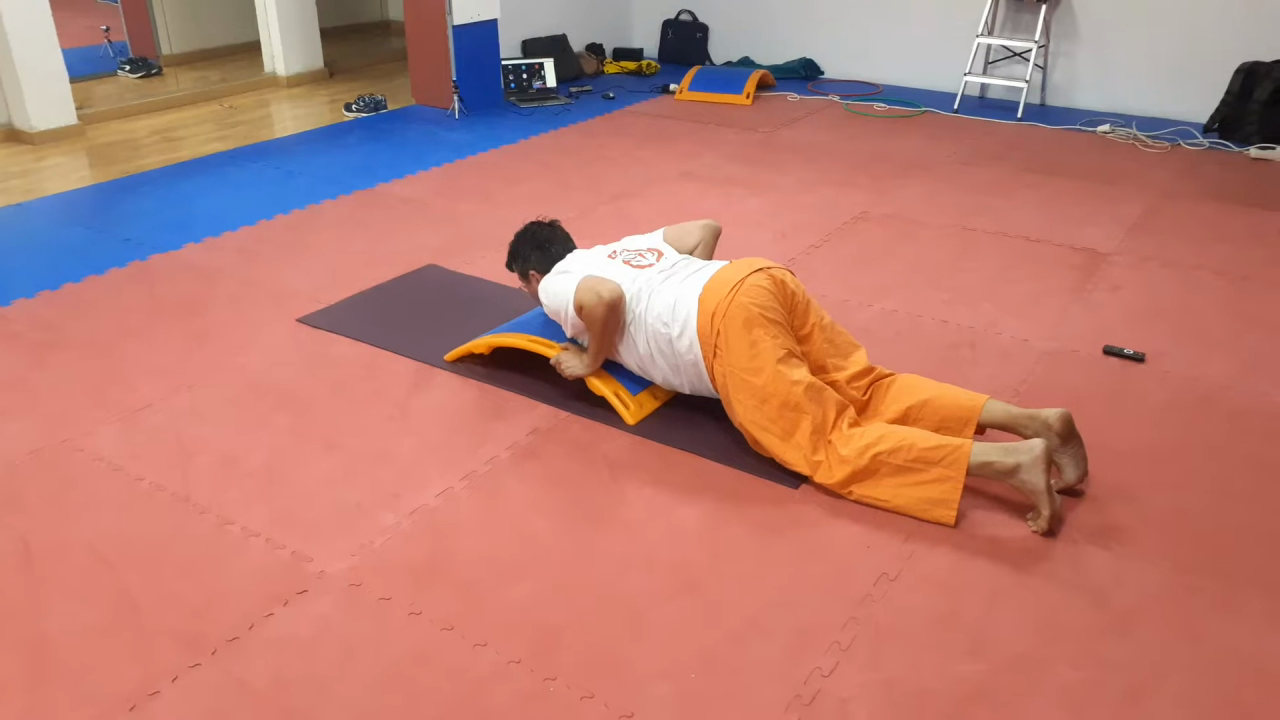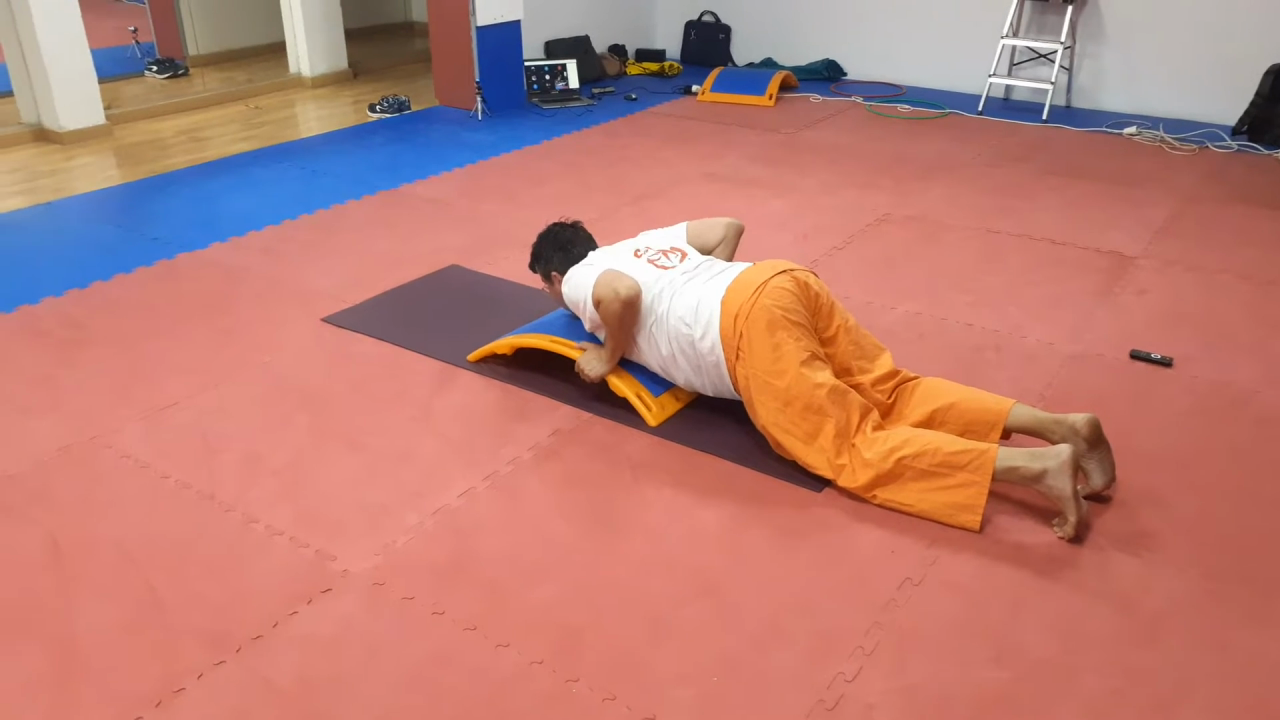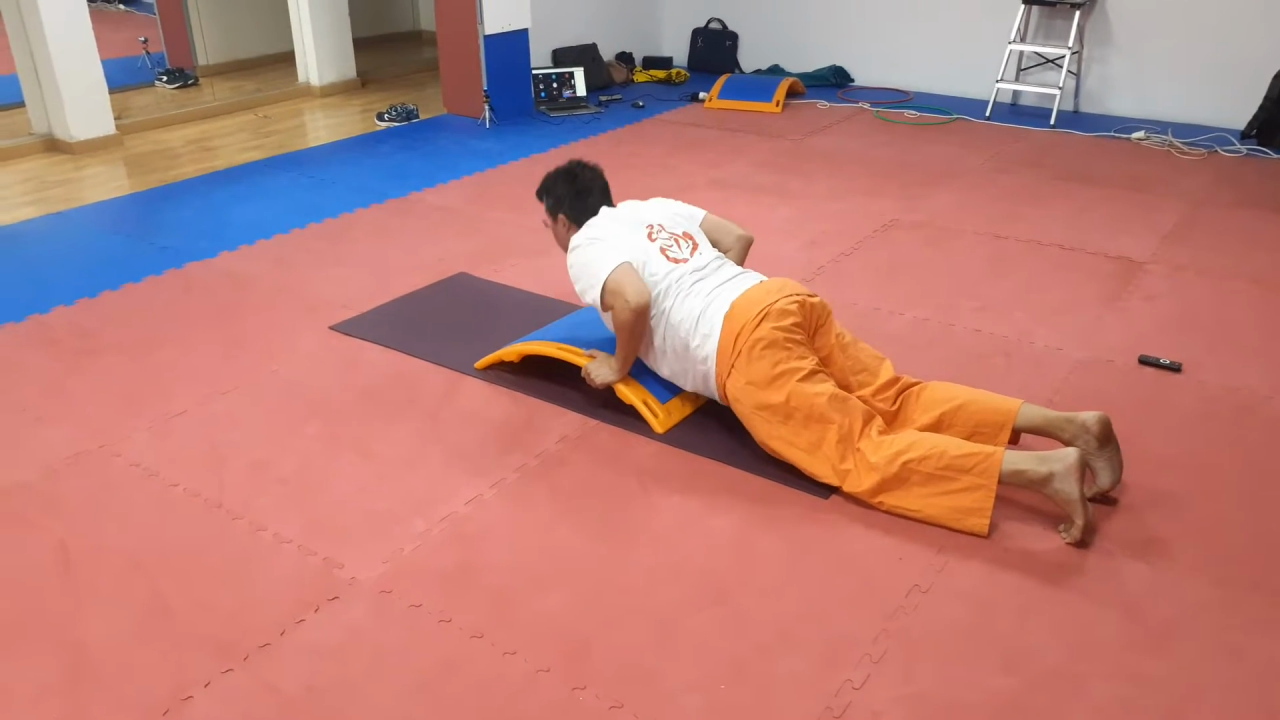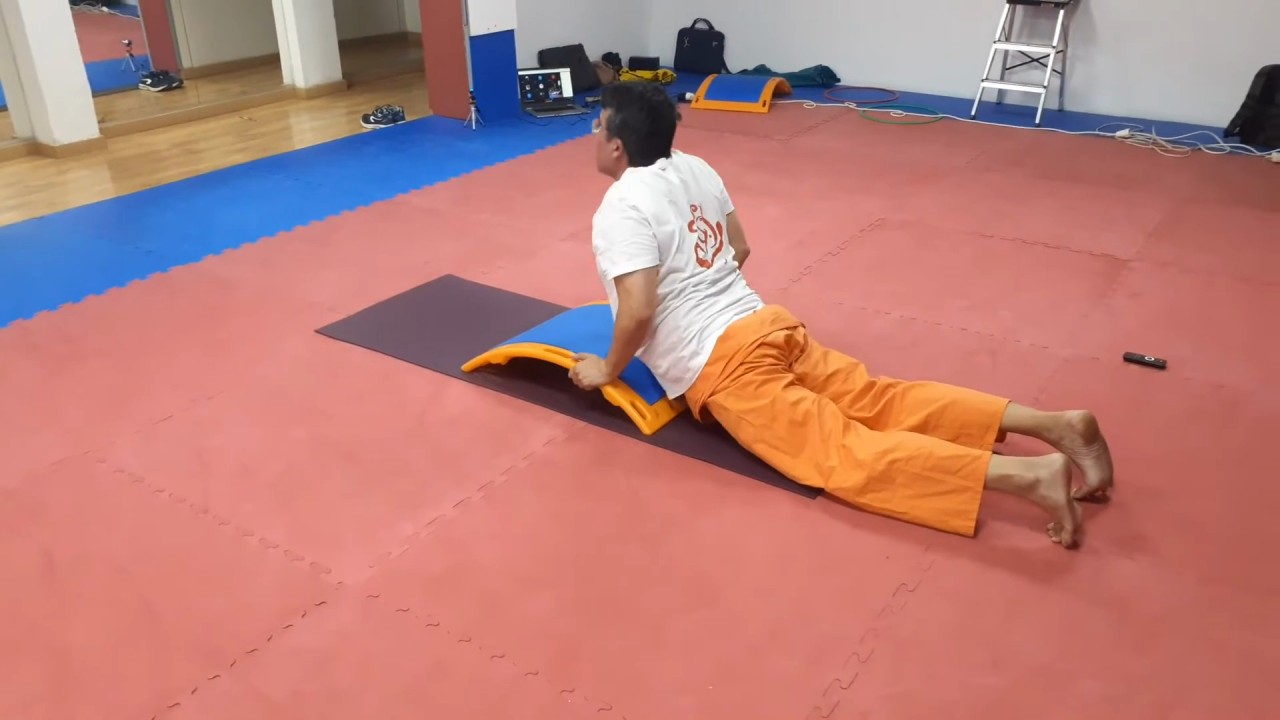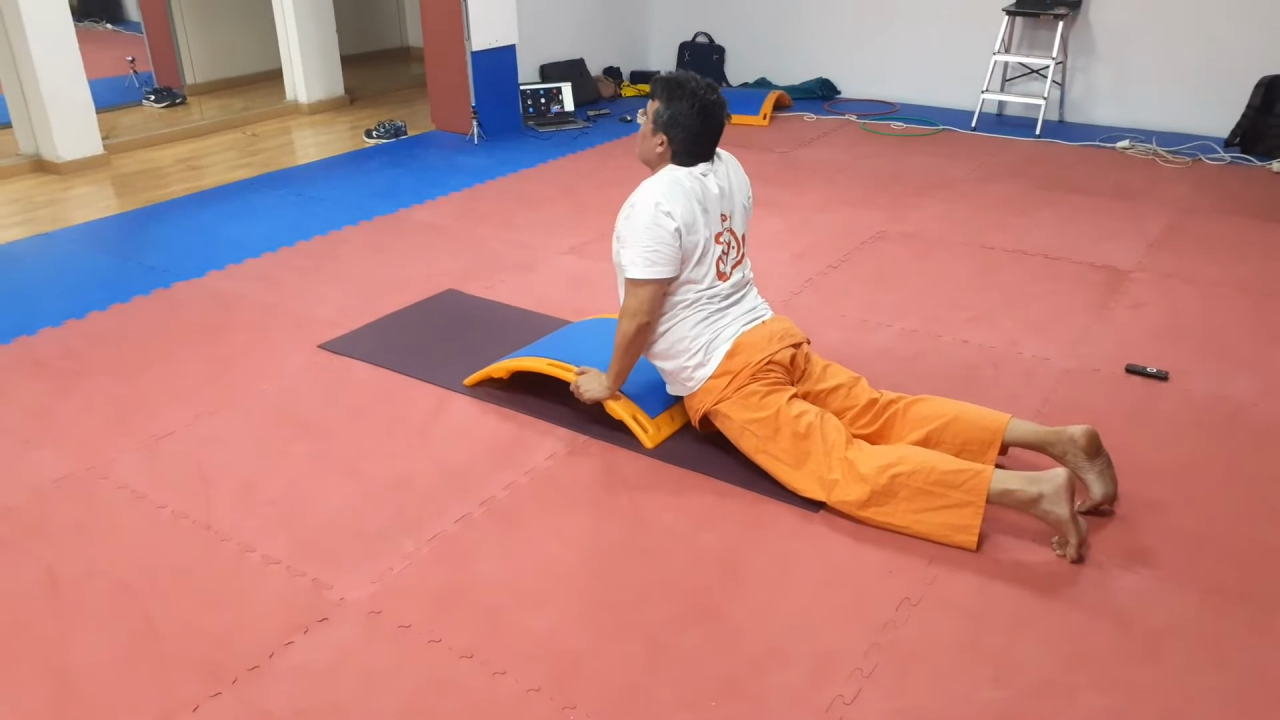
dt=0.7s
person 1, frame 1
left shoulder: (556, 287)
right shoulder: (619, 247)
left elbow: (603, 298)
right elbow: (706, 229)
left wrist: (592, 360)
left hip: (727, 322)
right hip: (761, 278)
left knee: (831, 445)
right knee: (869, 392)
left ankle: (1014, 460)
right ankle: (1036, 421)
person 1, frame 2
left shoulder: (580, 281)
right shoulder: (641, 242)
left elbow: (620, 293)
right elbow: (728, 226)
left wrist: (609, 357)
left hip: (751, 325)
right hip: (782, 279)
left knee: (854, 449)
right knee: (895, 395)
left ankle: (1040, 465)
right ankle: (1061, 426)
person 1, frame 3
left shoulder: (585, 248)
right shoulder: (654, 207)
left elbow: (634, 301)
right elbow: (739, 238)
left wrist: (620, 366)
left hip: (744, 346)
right hip: (780, 300)
left knee: (860, 454)
right knee: (899, 401)
left ankle: (1044, 469)
right ankle: (1071, 425)
person 1, frame 4
left shoulder: (621, 208)
right shoulder: (694, 168)
left elbow: (639, 310)
left wrist: (608, 369)
left hip: (723, 366)
right hip: (765, 324)
left knee: (845, 456)
right knee: (885, 403)
left ankle: (1029, 474)
right ankle: (1057, 424)
person 1, frame 5
left shoulder: (650, 206)
right shoulder: (727, 169)
left elbow: (639, 315)
left wrist: (610, 382)
left hip: (726, 374)
right hip: (769, 336)
left knee: (845, 471)
right knee: (885, 416)
left ankle: (1032, 490)
right ankle: (1059, 439)
